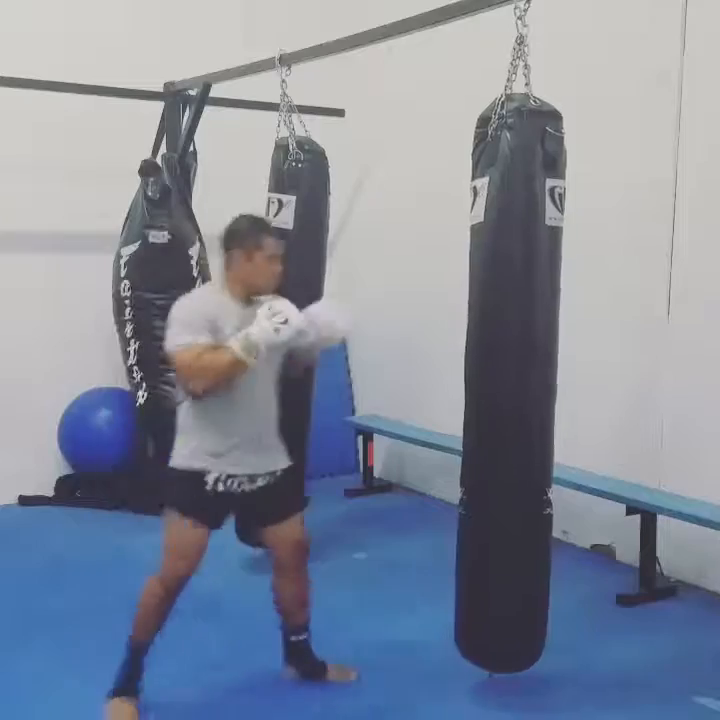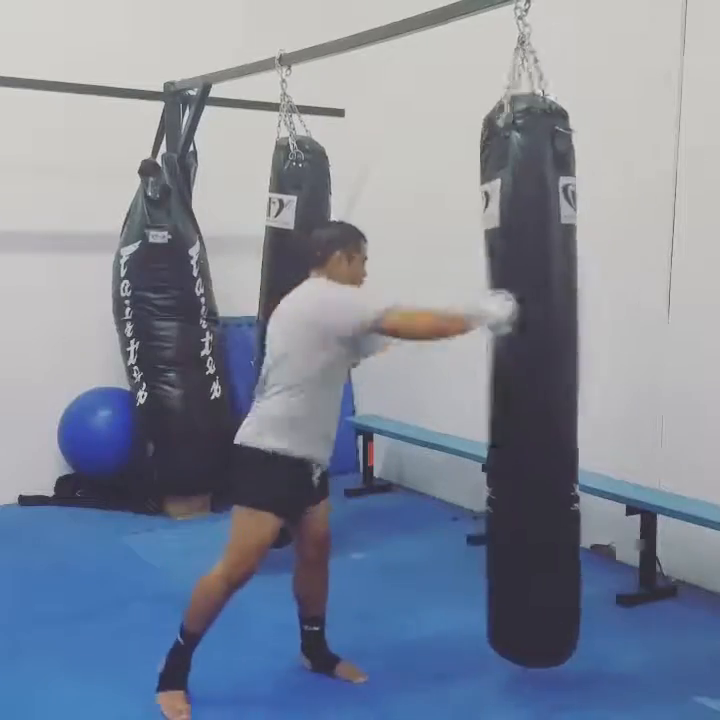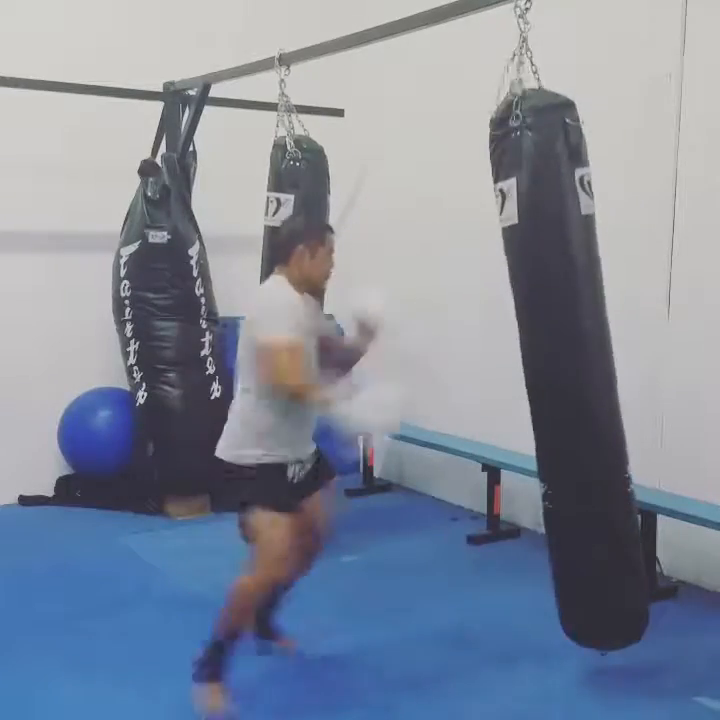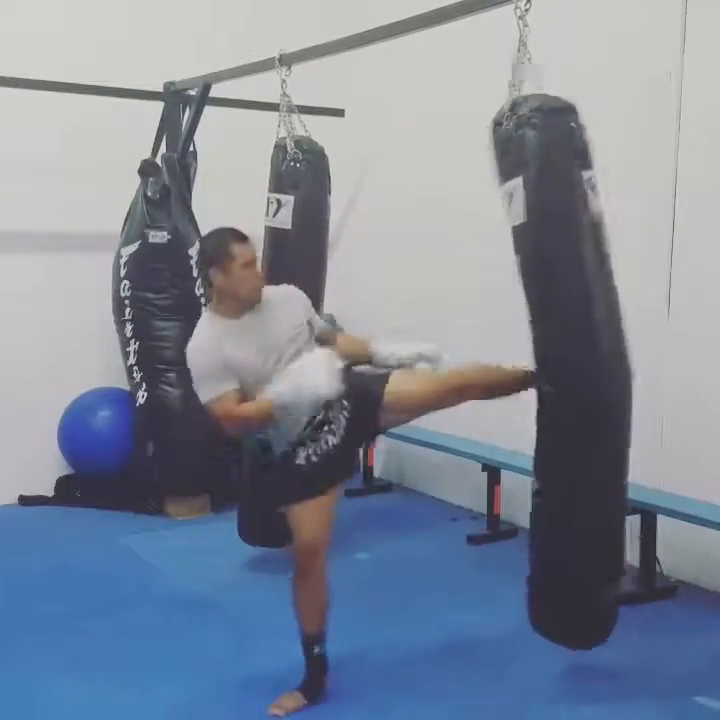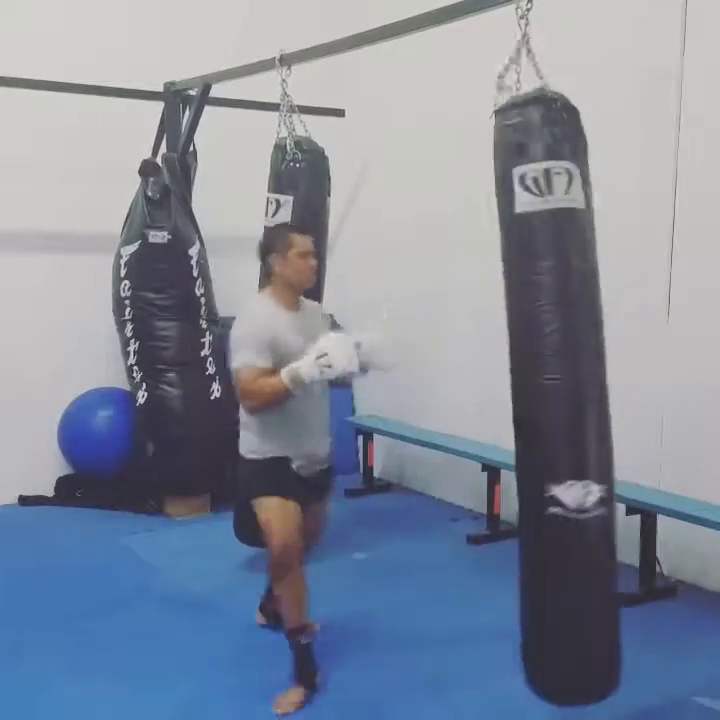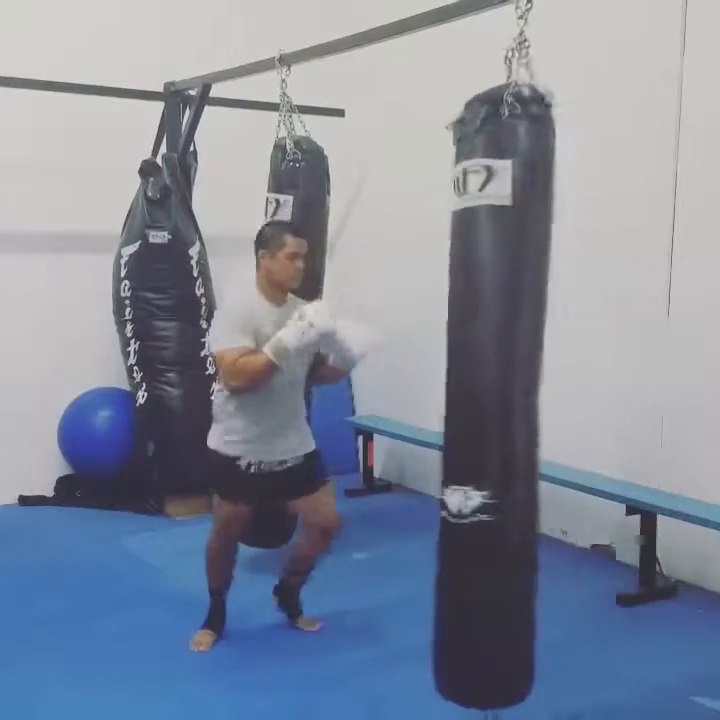
dt=0.4s
person 1, frame 1
left shoulder: (267, 308)
right shoulder: (196, 308)
left elbow: (269, 368)
right elbow: (198, 378)
left wrist: (310, 335)
right wrist: (256, 340)
left hip: (266, 463)
right hip: (203, 468)
left knee: (293, 554)
right knee: (174, 575)
left ankle: (301, 657)
person 1, frame 2
left shoulder: (299, 305)
right shoulder: (333, 301)
right elbow: (411, 325)
left wrist: (358, 350)
right wrist: (481, 315)
left hip: (303, 455)
right hip: (272, 455)
left knee: (317, 547)
right knee: (238, 566)
left ankle: (315, 651)
right ankle: (174, 673)
person 1, frame 3
left shoulder: (302, 305)
right shoulder: (281, 303)
left elbow: (339, 358)
right elbow: (284, 377)
left wrist: (364, 333)
right wrist: (333, 402)
left hip: (294, 451)
right hip: (259, 457)
left knee: (311, 535)
right knee: (272, 565)
left ankle: (263, 622)
right ankle: (212, 665)
person 1, frame 4
left shoulder: (288, 298)
right shoulder: (206, 347)
left elbow: (333, 343)
right elbow: (232, 421)
left wrist: (392, 352)
right wrist: (286, 395)
left hip: (350, 404)
right hip: (301, 448)
left knee: (457, 382)
right knee: (308, 556)
left ankle: (536, 378)
right ankle: (315, 677)
person 1, frame 5
left shoulder: (315, 313)
right shoulder: (255, 322)
right elbow: (253, 397)
left wrist: (350, 360)
right wrist: (303, 372)
left hip: (314, 450)
right hip: (269, 456)
left knee: (307, 539)
right knee: (284, 551)
left ankle: (274, 607)
right ankle: (305, 672)
person 1, frame 6
left shoulder: (303, 311)
right shoulder: (236, 312)
left elbow: (318, 374)
right elbow: (237, 377)
left wrist: (342, 358)
right wrist: (287, 342)
left hip: (294, 447)
right hip: (238, 450)
left knee: (326, 524)
right knee: (225, 537)
left ankle: (288, 595)
right ankle: (215, 616)
